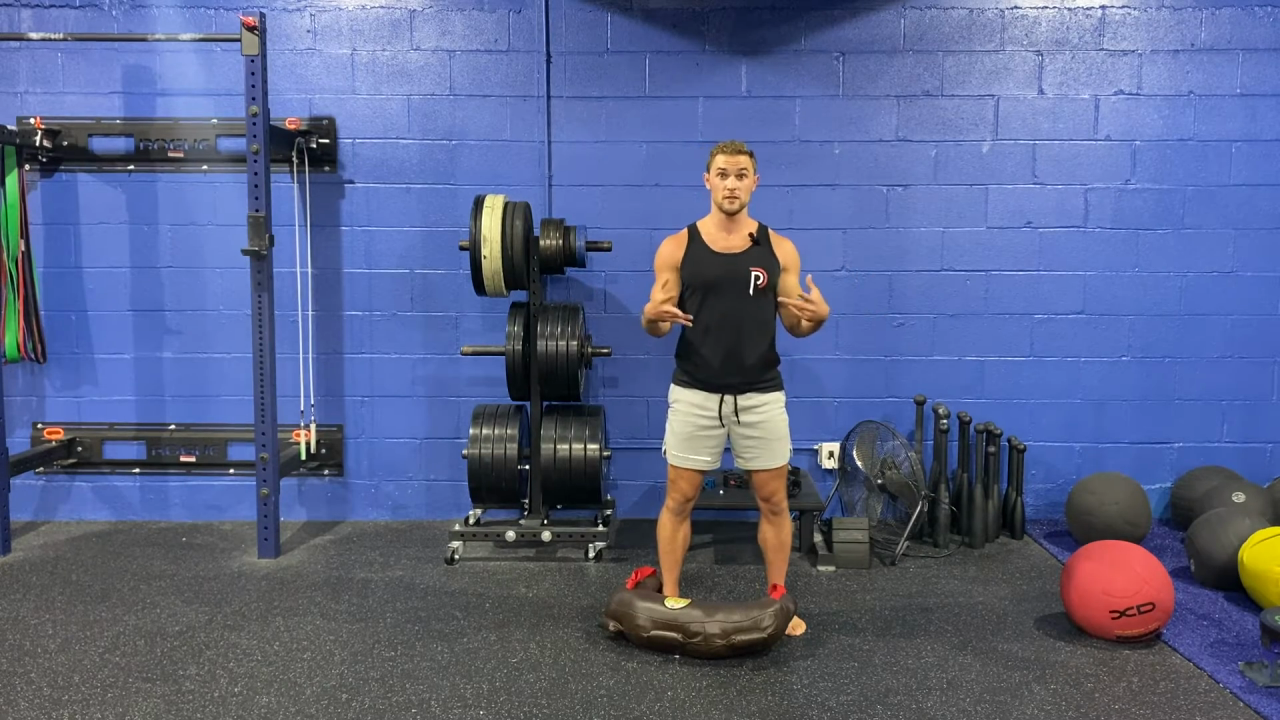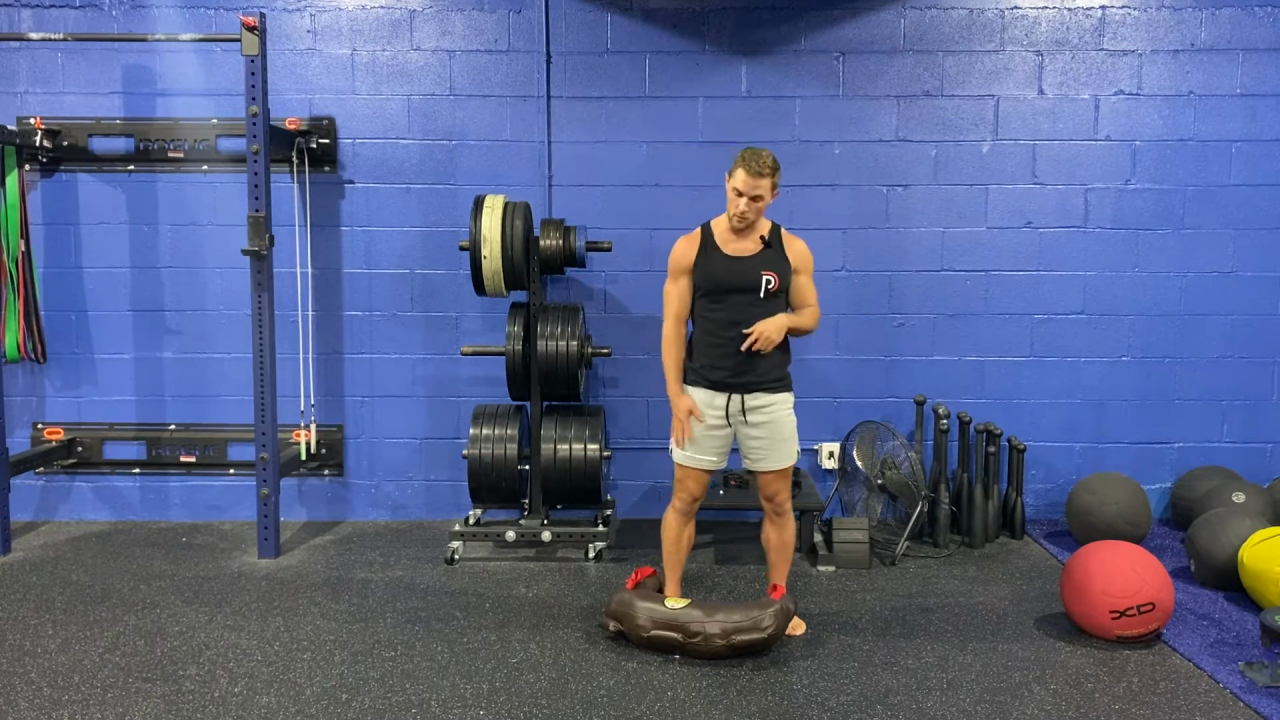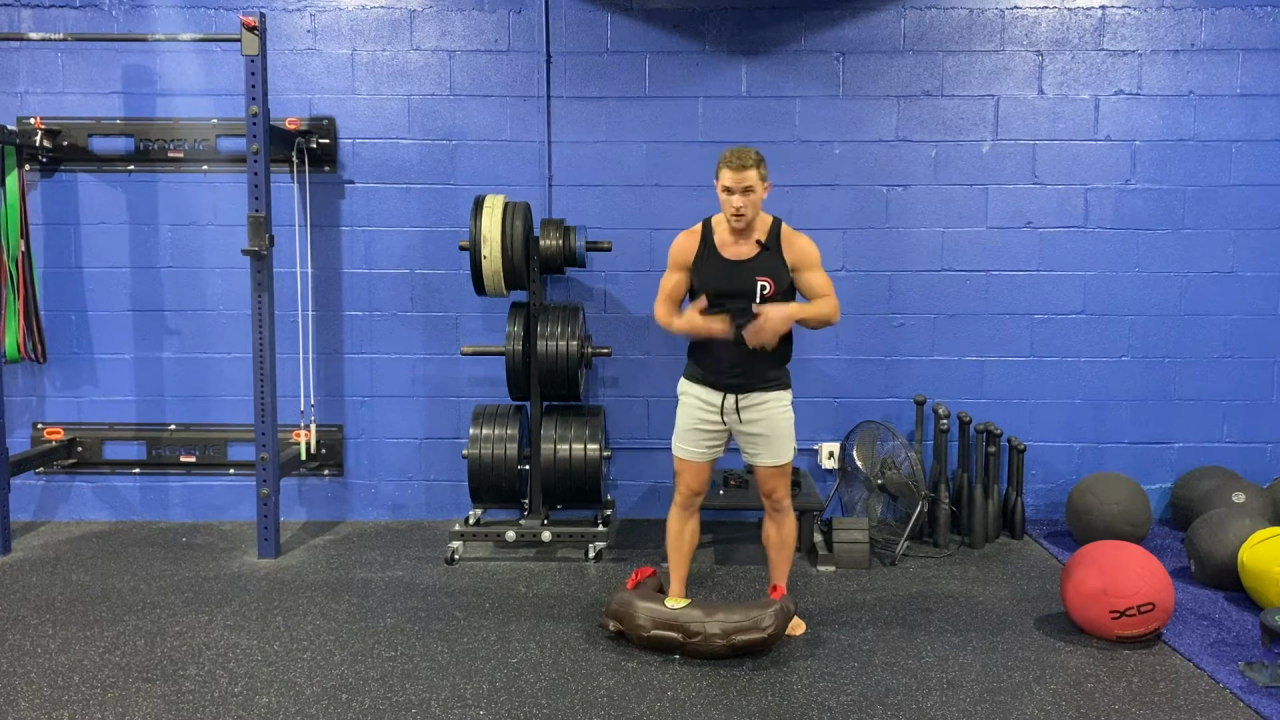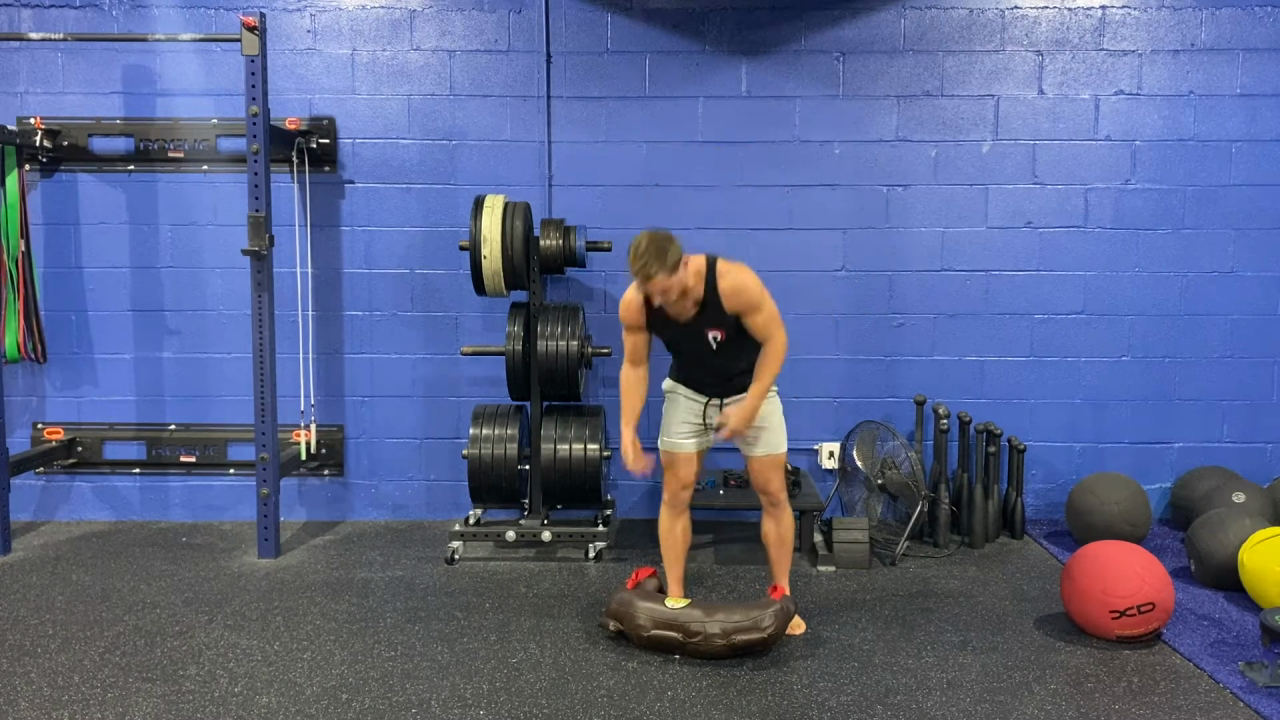
dt=0.5s
person 1, frame 1
left shoulder: (779, 248)
right shoulder: (676, 247)
left elbow: (794, 324)
right elbow: (658, 321)
left wrist: (816, 315)
right wrist: (652, 316)
left hip: (761, 395)
right hip: (694, 394)
left knee: (774, 501)
right knee: (679, 499)
right ankle: (669, 600)
person 1, frame 2
left shoulder: (792, 249)
right shoulder: (690, 246)
left elbow: (811, 314)
right elbow: (674, 323)
left wrist: (785, 319)
right wrist: (676, 393)
left hip: (770, 396)
right hip: (704, 395)
left knee: (778, 502)
right knee: (685, 499)
right ankle: (671, 599)
person 1, frame 3
left shoulder: (794, 245)
right shoulder: (689, 243)
left elbow: (830, 308)
right elbow: (662, 305)
left wrist: (791, 312)
right wrist: (682, 322)
left hip: (766, 393)
right hip: (701, 389)
left knee: (776, 500)
right knee: (686, 496)
left ankle: (778, 599)
right ankle: (675, 598)
person 1, frame 4
left shoulder: (736, 284)
right shoulder: (634, 303)
left elbow: (775, 341)
right elbow: (635, 365)
left wrist: (751, 405)
right wrist: (628, 431)
left hip: (747, 395)
right hip: (686, 392)
left knee: (773, 493)
right knee: (675, 492)
right ankle: (674, 598)
